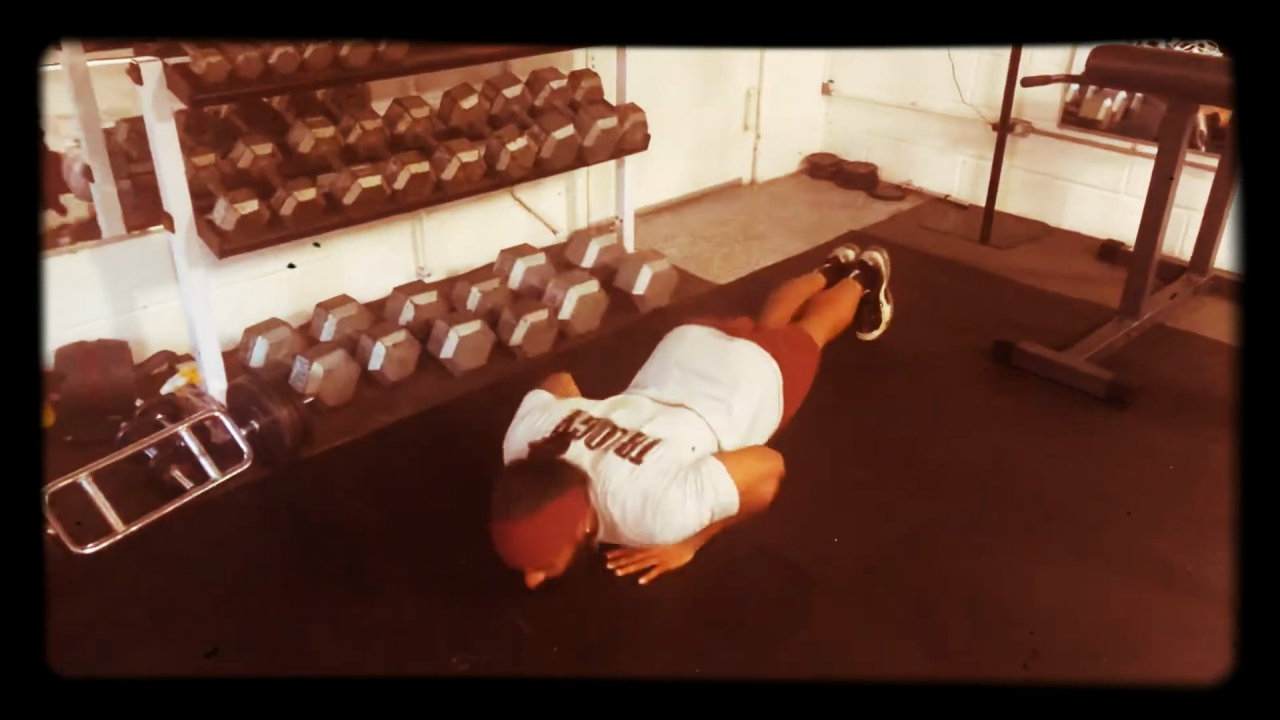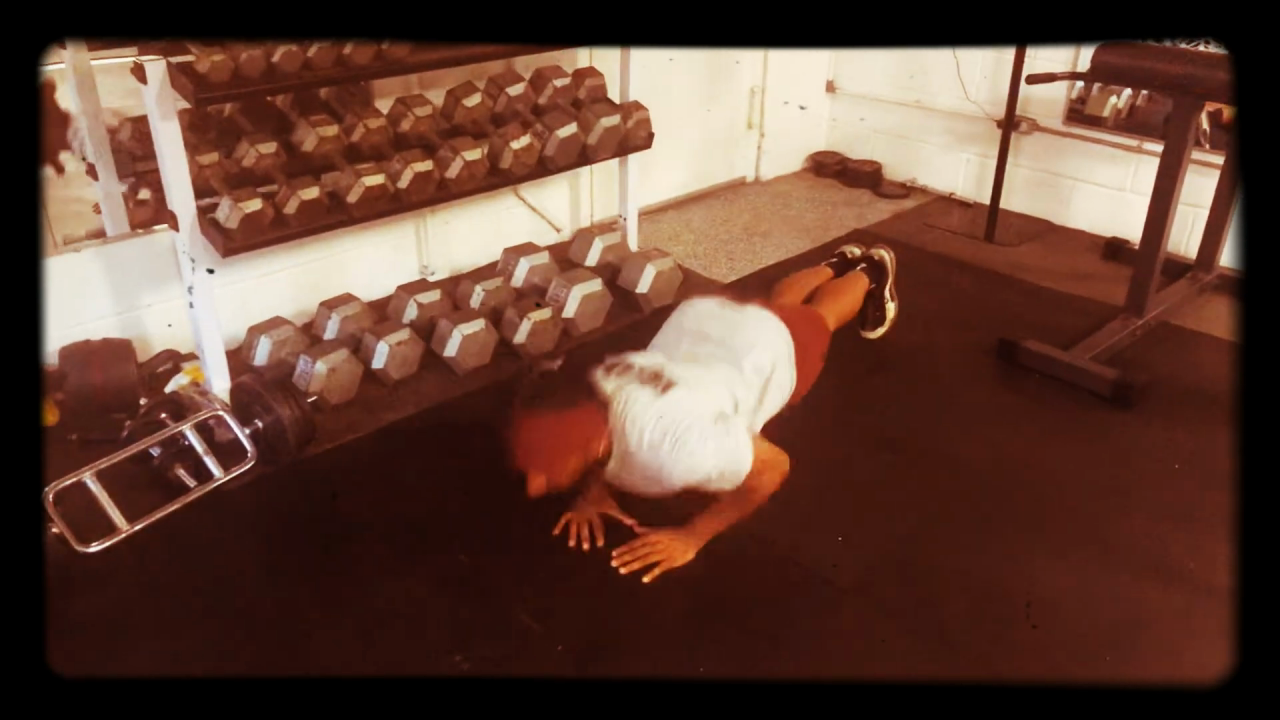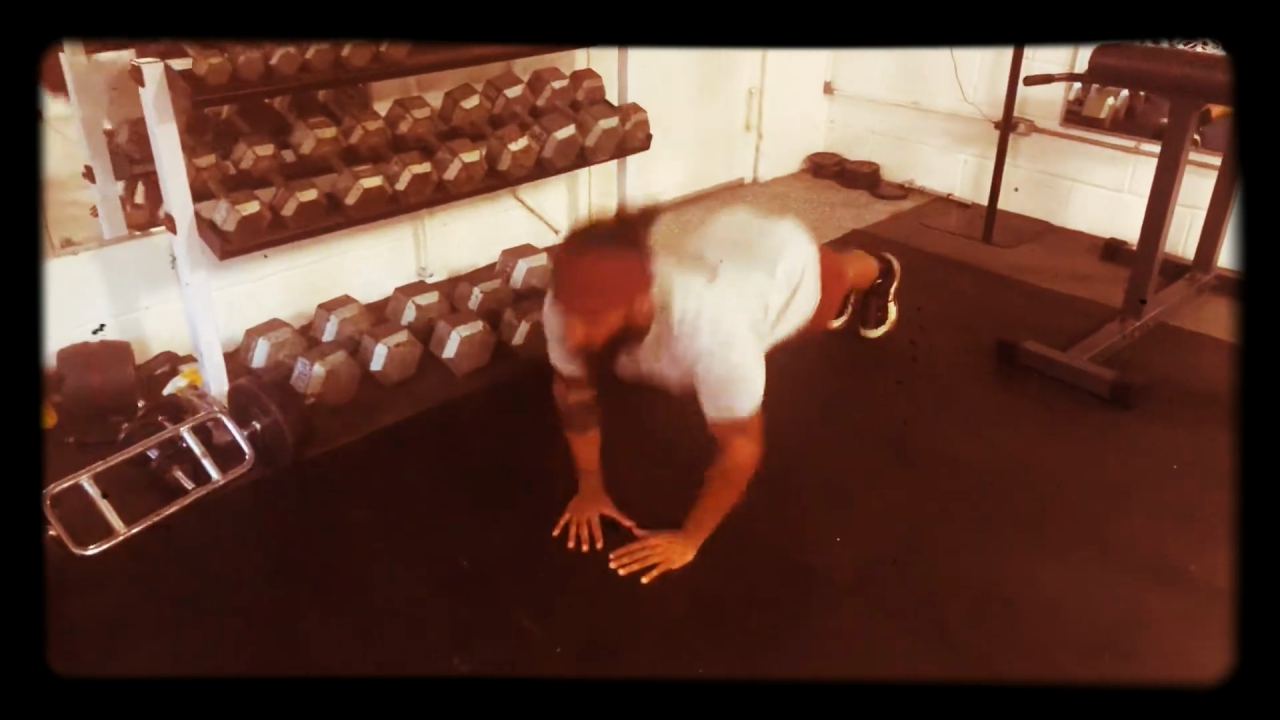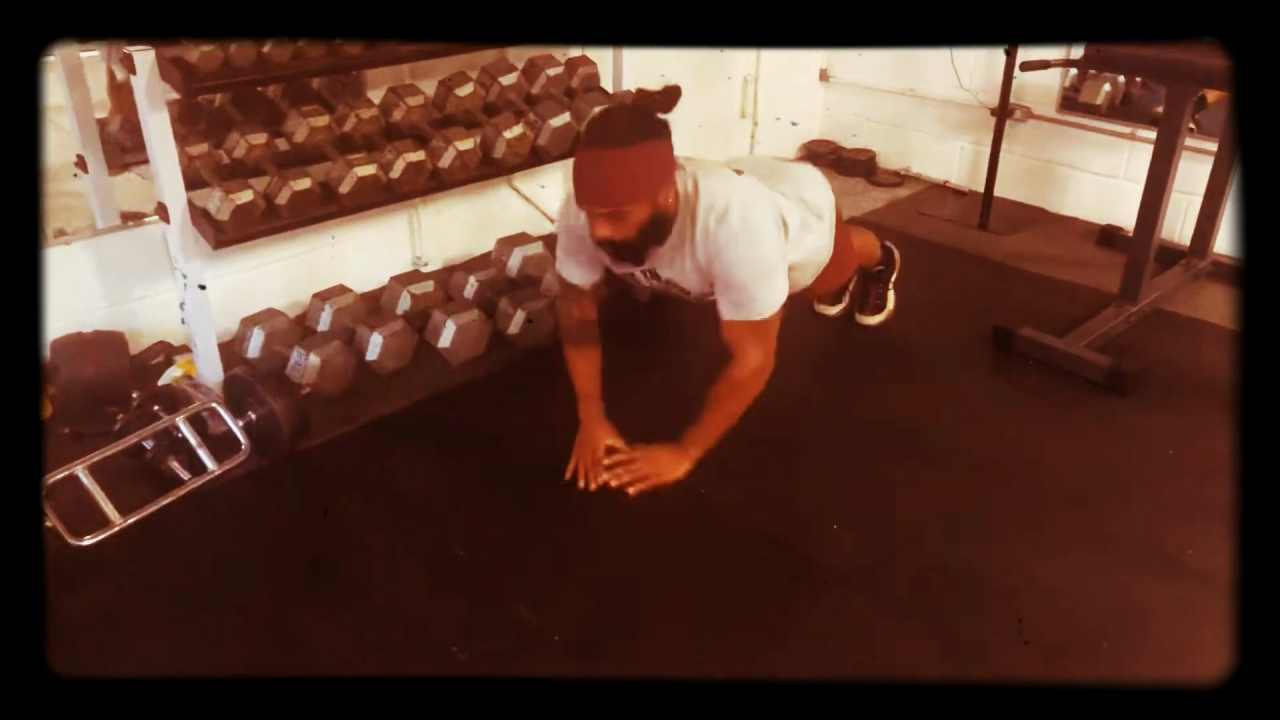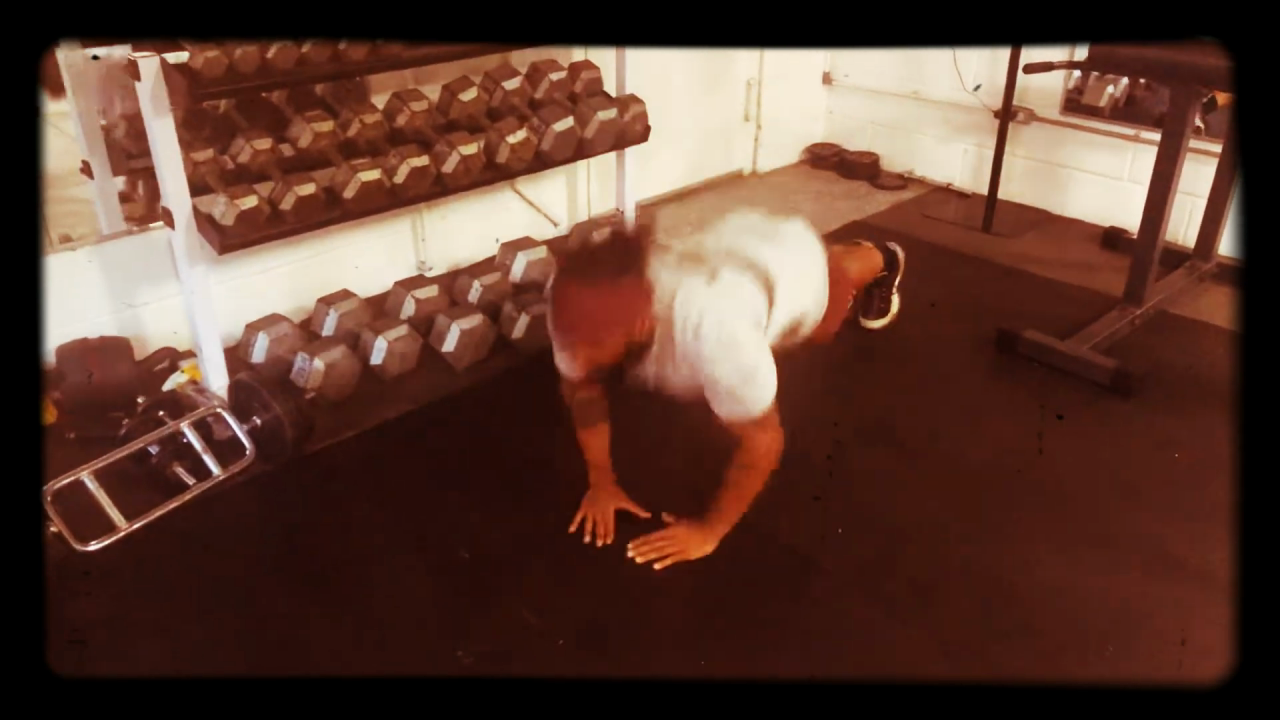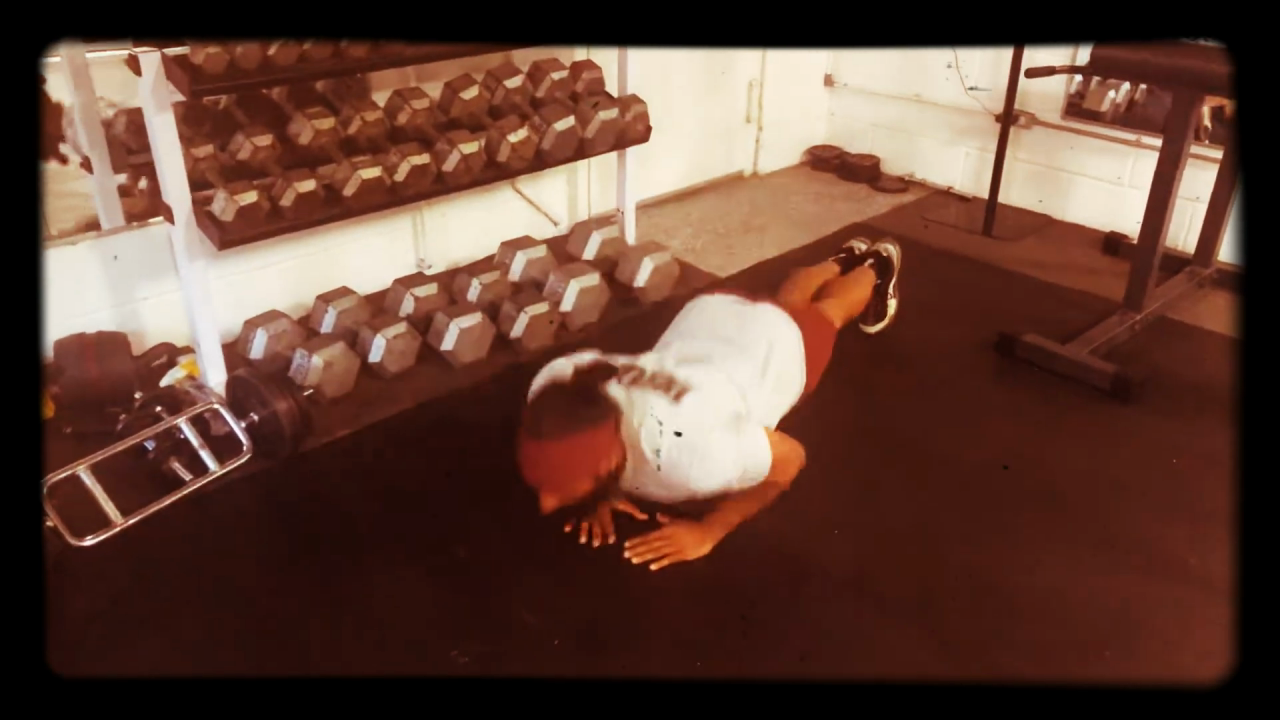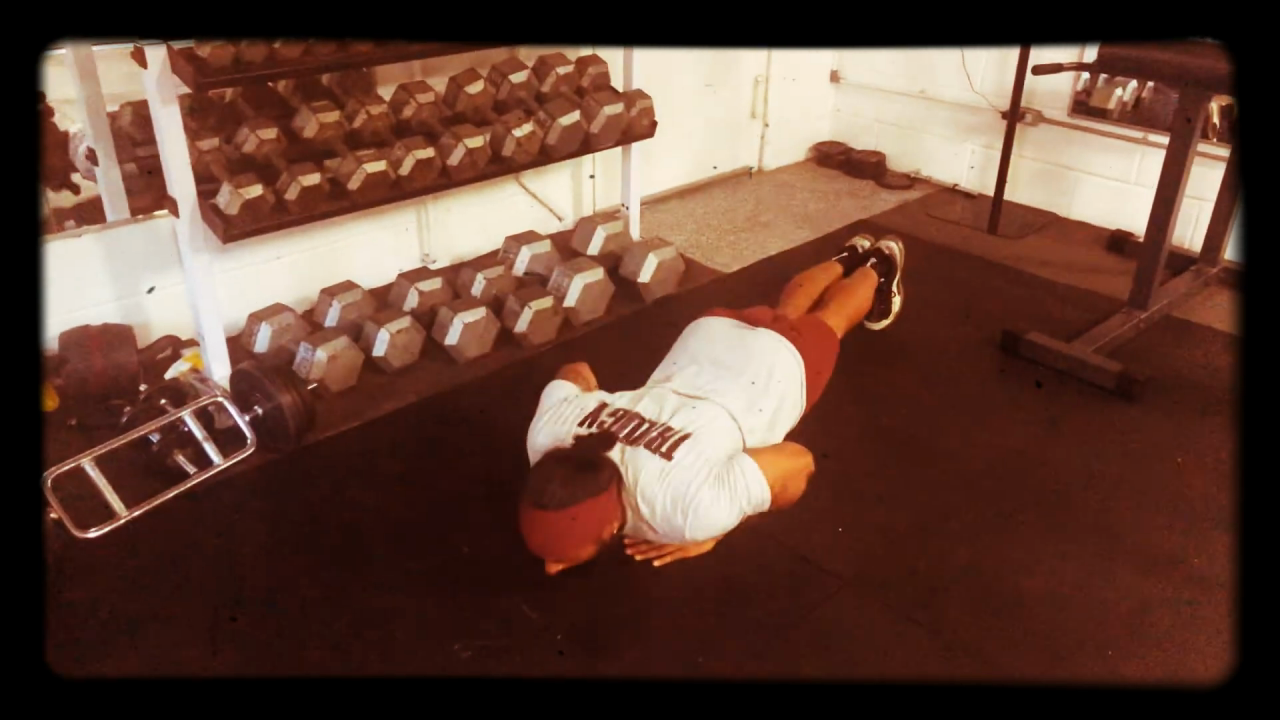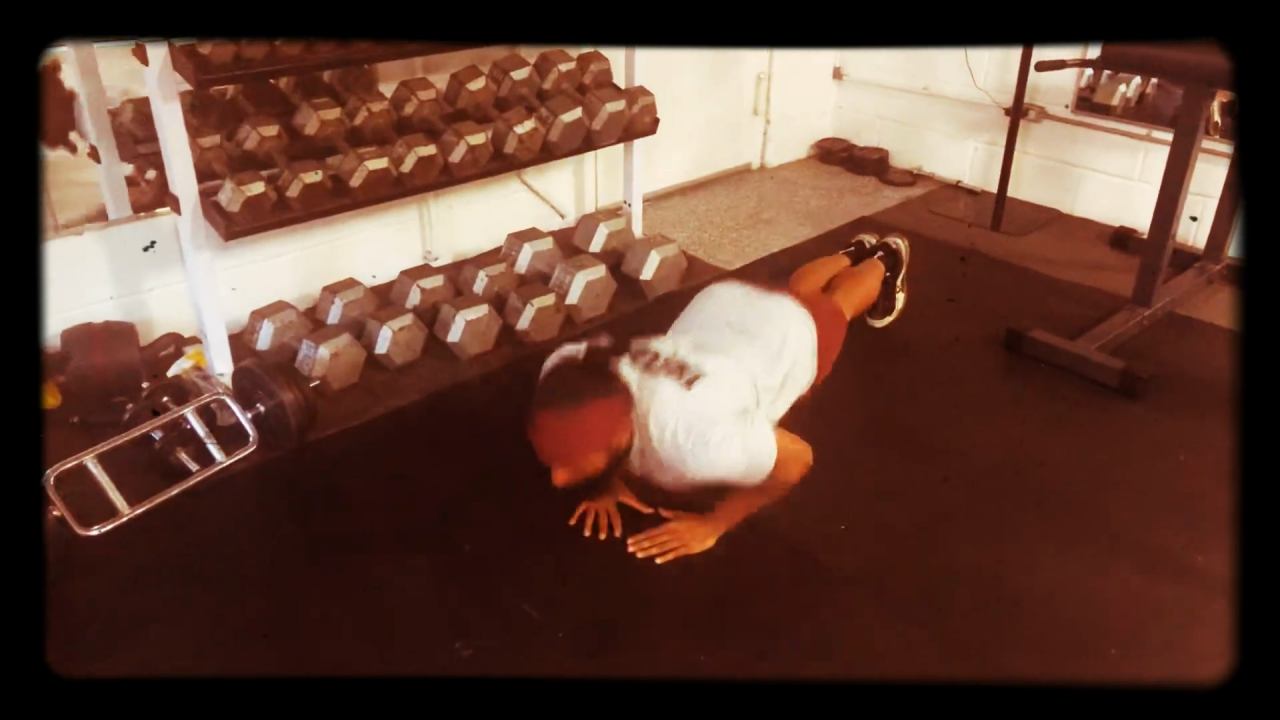
dt=0.2s
person 1, frame 1
left shoulder: (655, 510)
right shoulder: (528, 444)
left elbow: (769, 472)
right elbow: (558, 382)
left wrist: (689, 542)
left hip: (758, 376)
right hip: (687, 346)
left knee: (808, 330)
right knee: (768, 322)
left ankle: (865, 275)
right ankle: (834, 267)
person 1, frame 2
left shoulder: (673, 448)
left elbow: (773, 467)
left wrist: (692, 538)
right wrist: (588, 488)
left hip: (767, 355)
right hip: (695, 325)
left knee: (818, 315)
right knee: (780, 302)
left ankle: (872, 270)
right ankle: (838, 262)
person 1, frame 3
left shoulder: (710, 330)
right shoulder: (570, 310)
left elbow: (741, 449)
right elbow: (575, 387)
left wrist: (690, 537)
right wrist: (589, 487)
left hip: (791, 261)
left knee: (840, 275)
left ankle: (880, 268)
person 1, frame 4
left shoulder: (735, 220)
right shoulder: (585, 208)
left elbow: (753, 357)
right elbow: (575, 300)
left wrist: (685, 453)
right wrist: (590, 417)
left hip: (805, 208)
left knee: (846, 253)
left ankle: (880, 259)
right ankle: (844, 281)
person 1, frame 5
left shoulder: (713, 337)
right shoulder: (573, 302)
left elbow: (764, 440)
right elbow: (581, 386)
left wrist: (711, 528)
right wrist: (601, 480)
left hip: (797, 258)
right hip: (734, 244)
left knee: (848, 271)
left ankle: (884, 259)
right ankle: (838, 250)
person 1, frame 6
left shoulder: (687, 459)
right shoulder: (554, 388)
left elbow: (788, 459)
left wrist: (709, 531)
right wrist: (596, 492)
left hip: (778, 343)
right hip: (709, 314)
left knee: (828, 309)
right knee: (789, 298)
left ankle: (877, 264)
right ankle: (847, 257)
person 1, frame 7
left shoulder: (687, 509)
right shoulder: (550, 436)
left elbow: (799, 466)
right elbow: (574, 372)
left hip: (779, 365)
right hip: (708, 336)
left knee: (828, 319)
right knee: (786, 310)
left ankle: (880, 264)
right ankle: (850, 256)
person 1, frame 8
left shoulder: (694, 443)
right shoulder: (562, 373)
left elbow: (797, 458)
left wrist: (712, 526)
right wrist: (604, 482)
left hip: (791, 339)
right hip: (715, 309)
left knee: (835, 303)
right knee: (797, 290)
left ankle: (885, 258)
right ankle: (856, 251)
